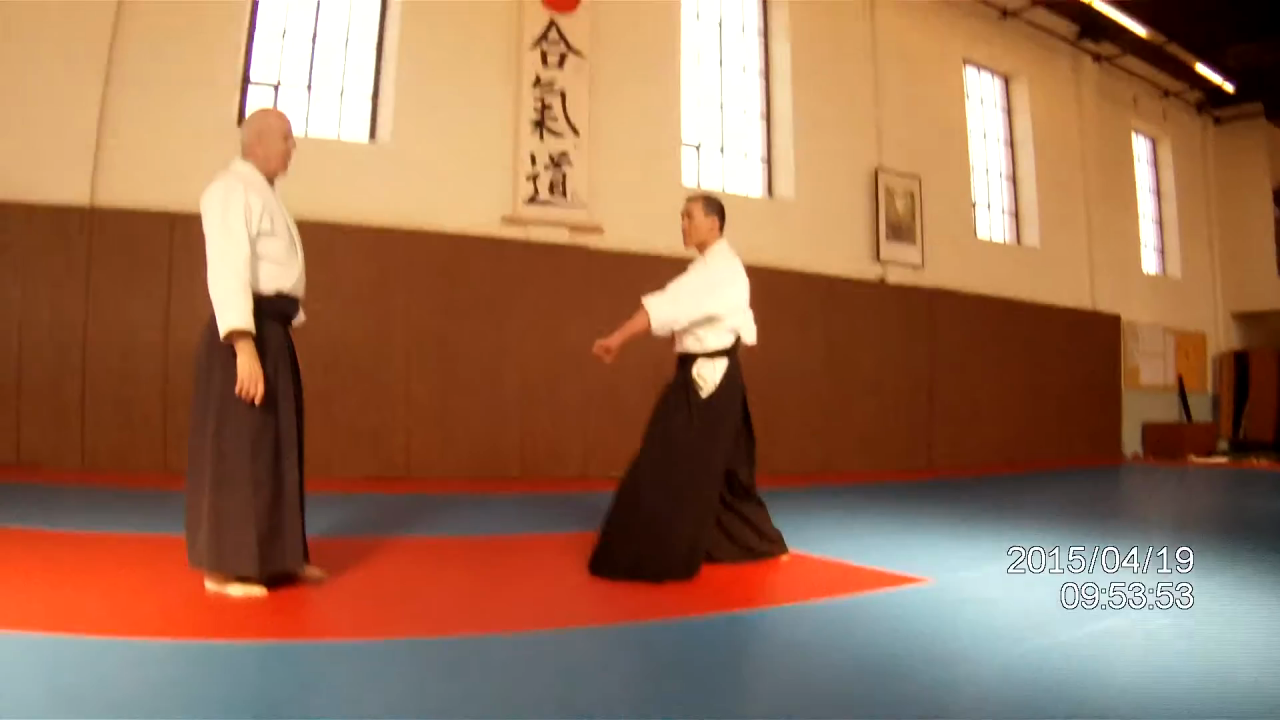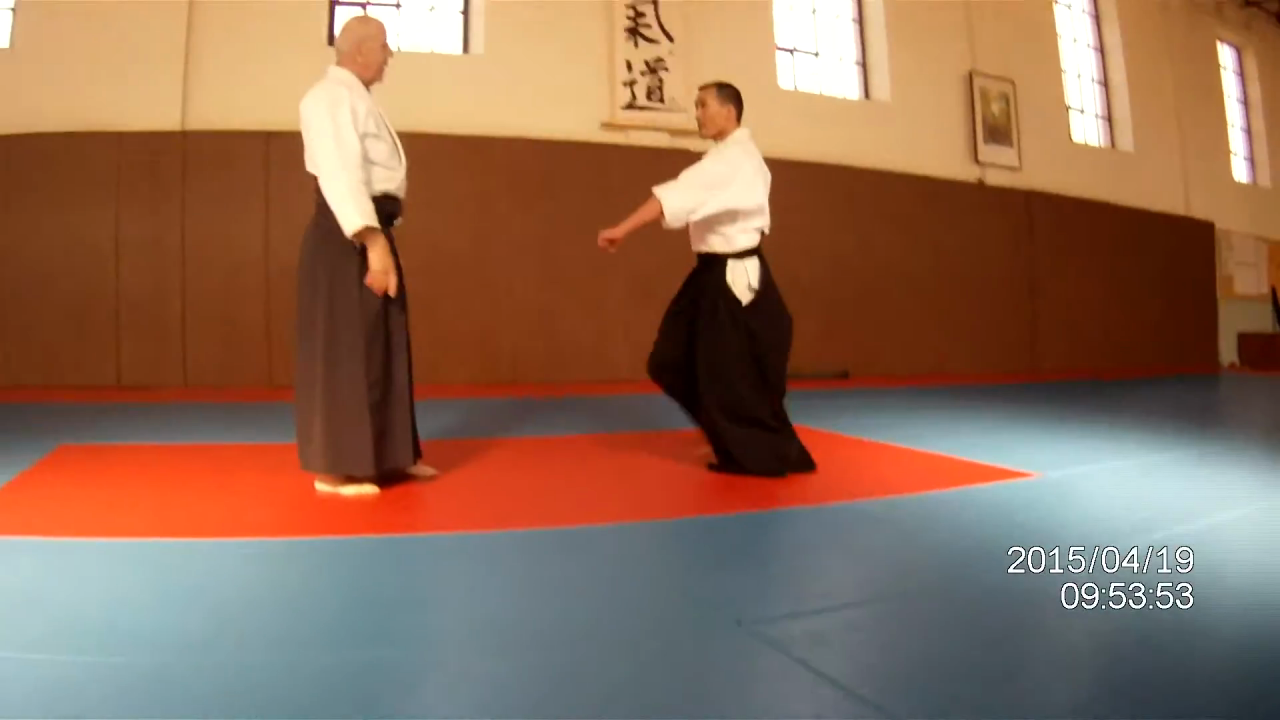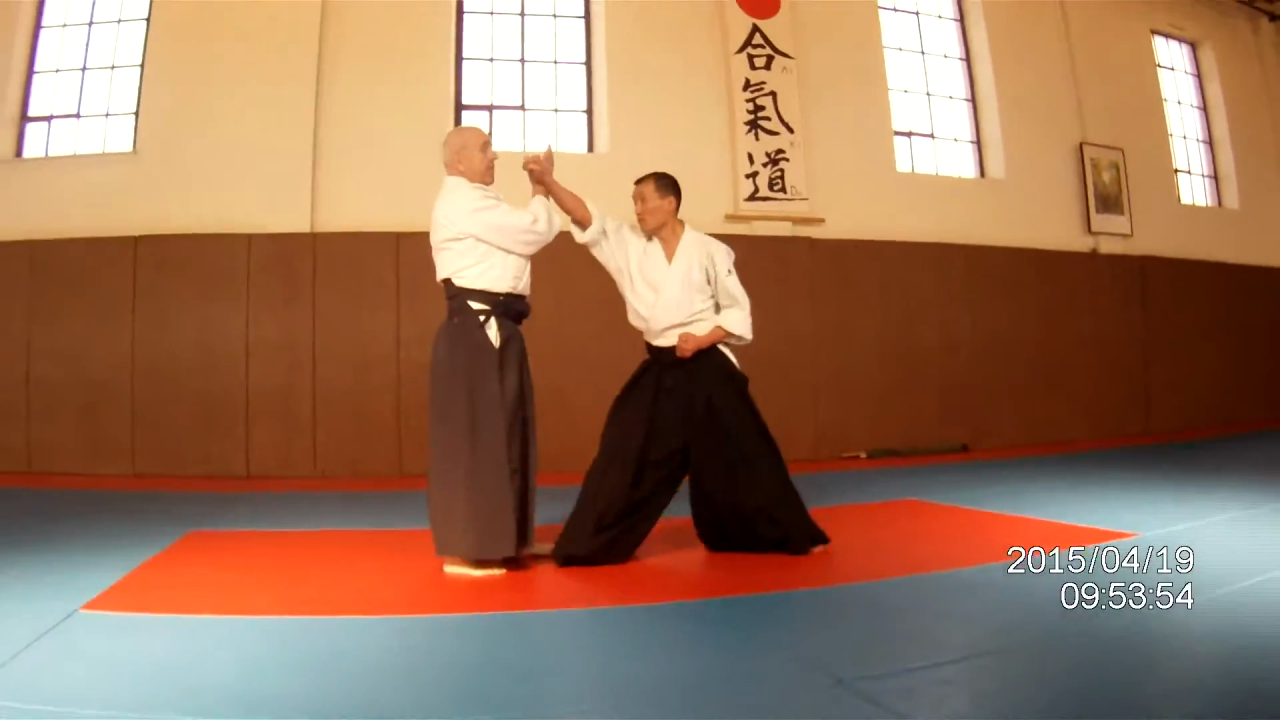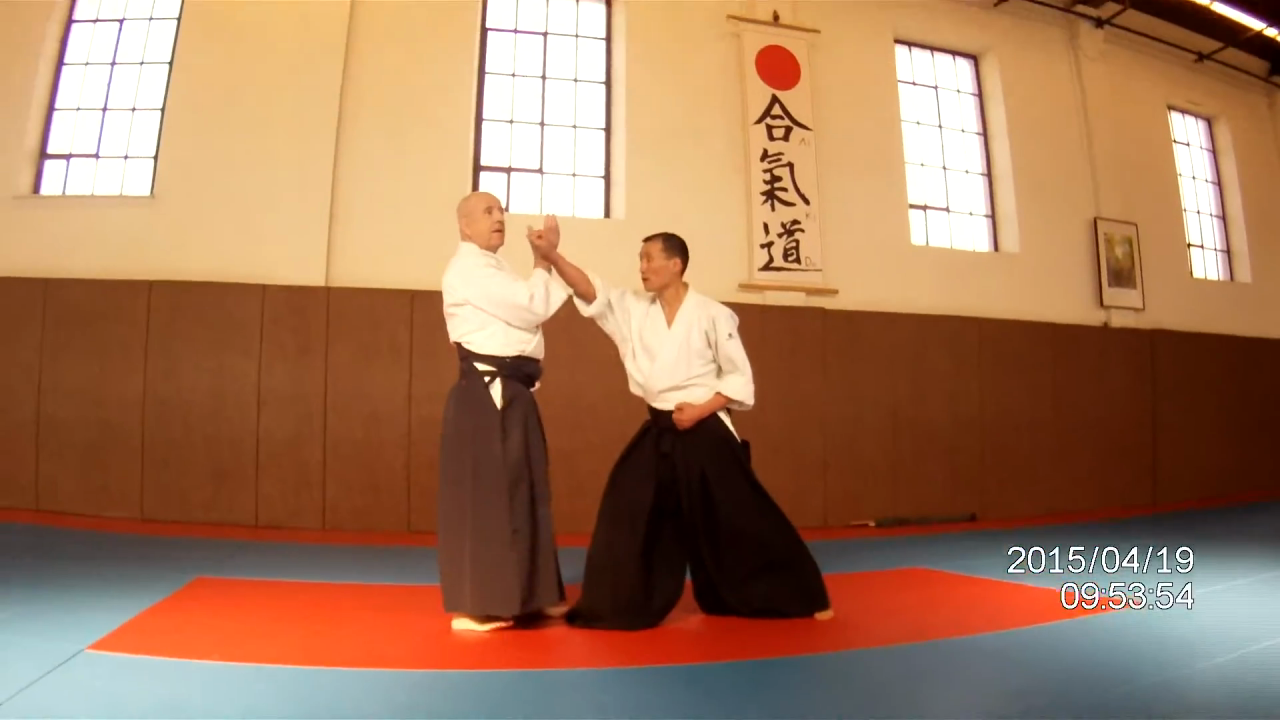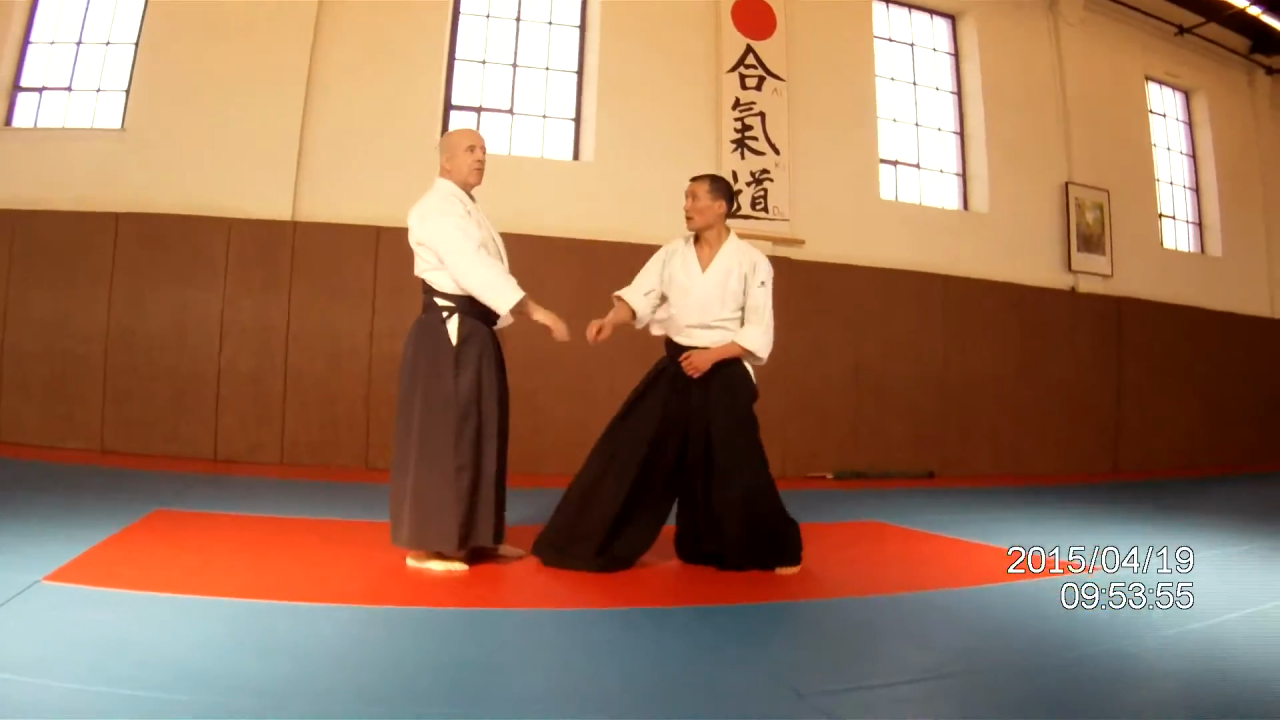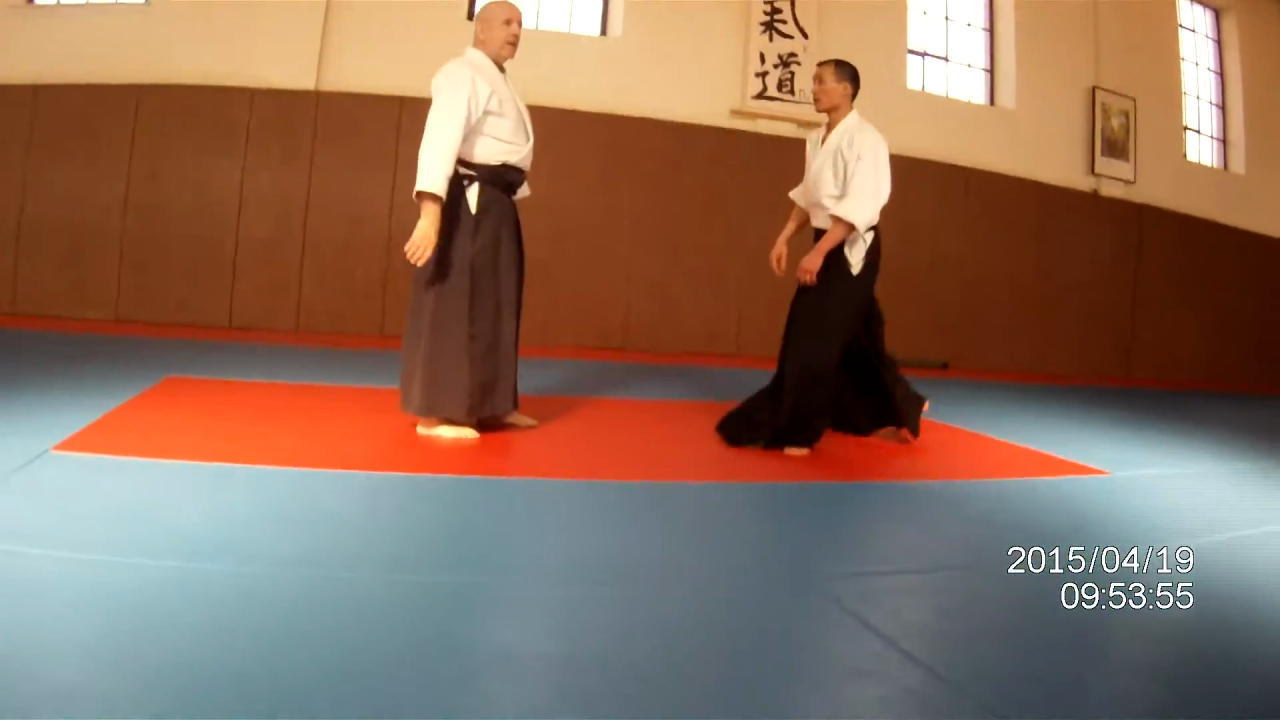
dt=0.5s
person 1, frame 1
left shoulder: (259, 193)
right shoulder: (233, 191)
right elbow: (228, 270)
right wrist: (244, 345)
left hip: (272, 332)
right hip: (245, 333)
left knee: (273, 447)
right knee: (237, 449)
left ankle: (274, 557)
right ankle: (224, 568)
person 1, frame 2
left shoulder: (355, 98)
right shoulder: (330, 97)
right elbow: (340, 173)
left wrist: (382, 239)
right wrist: (374, 241)
left hip: (369, 234)
right hip: (344, 238)
left knee: (379, 347)
right knee: (343, 350)
left ankle: (386, 455)
right ankle: (333, 469)
person 1, frame 3
left shoulder: (470, 201)
right shoulder: (462, 202)
left elbow: (514, 236)
right elbow: (531, 231)
right wrist: (542, 190)
left hip: (491, 330)
right hip: (476, 332)
left knee: (503, 434)
right knee: (476, 438)
left ankle: (505, 541)
right ankle: (465, 552)
person 1, frame 4
left shoulder: (489, 268)
right shoulder: (468, 268)
right elbow: (530, 307)
right wrist: (544, 261)
left hip: (509, 395)
right hip: (486, 397)
left knee: (517, 496)
right knee: (485, 498)
left ankle: (519, 599)
right ankle: (471, 608)
person 1, frame 5
left shoulder: (463, 208)
right shoulder: (438, 207)
right elbow: (473, 269)
left wrist: (489, 329)
right wrist: (534, 309)
left hip: (473, 333)
right hip: (448, 334)
left knee: (476, 436)
right knee: (442, 438)
left ankle: (468, 537)
right ankle: (425, 547)
person 1, frame 6
left shoulder: (497, 81)
right shoulder: (463, 75)
right elbow: (440, 143)
right wrist: (429, 215)
left hip: (496, 205)
right hip: (467, 202)
left knee: (492, 306)
right knee: (457, 305)
left ankle: (485, 406)
right ankle: (435, 414)
person 2, frame 1
left shoulder: (718, 267)
right shoulder: (722, 266)
left elbow: (670, 304)
right elbow: (746, 330)
left wrist: (618, 338)
left hip: (706, 376)
right hip: (714, 376)
left knee: (672, 467)
right knee: (723, 467)
left ankle: (651, 559)
right ankle: (757, 543)
person 2, frame 2
left shoulder: (737, 156)
right shoulder: (729, 155)
left elbow: (684, 194)
left wrist: (622, 228)
left hip: (733, 279)
right hip: (715, 274)
left knee: (731, 377)
right knee: (677, 362)
left ankle: (769, 454)
person 2, frame 3
left shoulder: (709, 251)
right shoulder: (629, 245)
left elbow: (738, 312)
right elbow: (586, 219)
left wrist: (702, 341)
right wrist: (547, 182)
left hip: (706, 368)
right hip: (660, 370)
left knee: (744, 457)
right knee: (627, 452)
left ankle: (790, 536)
right ankle: (595, 546)
person 2, frame 4
left shoulder: (712, 315)
right shoulder: (633, 310)
left elbow: (739, 379)
right elbow: (591, 293)
left wrist: (702, 410)
right wrist: (552, 256)
left hip: (706, 433)
right hip: (658, 433)
left knee: (743, 519)
right knee: (626, 513)
left ankle: (803, 596)
right ankle: (617, 605)
person 2, frame 5
left shoulder: (750, 262)
right shoulder: (671, 254)
left elbow: (759, 332)
right elbow: (641, 295)
left wrist: (713, 356)
right wrist: (609, 320)
left hip: (724, 376)
right hip: (674, 368)
left knee: (737, 468)
right knee: (627, 453)
left ankle: (776, 550)
right ankle: (588, 546)
person 2, frame 6
left shoulder: (864, 139)
right shoulder: (820, 139)
left elbow: (860, 205)
left wrist: (817, 251)
right wrist: (784, 237)
left hip: (852, 250)
right hip: (834, 249)
left knee: (815, 339)
right knee: (854, 342)
left ankle: (795, 431)
right ankle: (899, 412)
